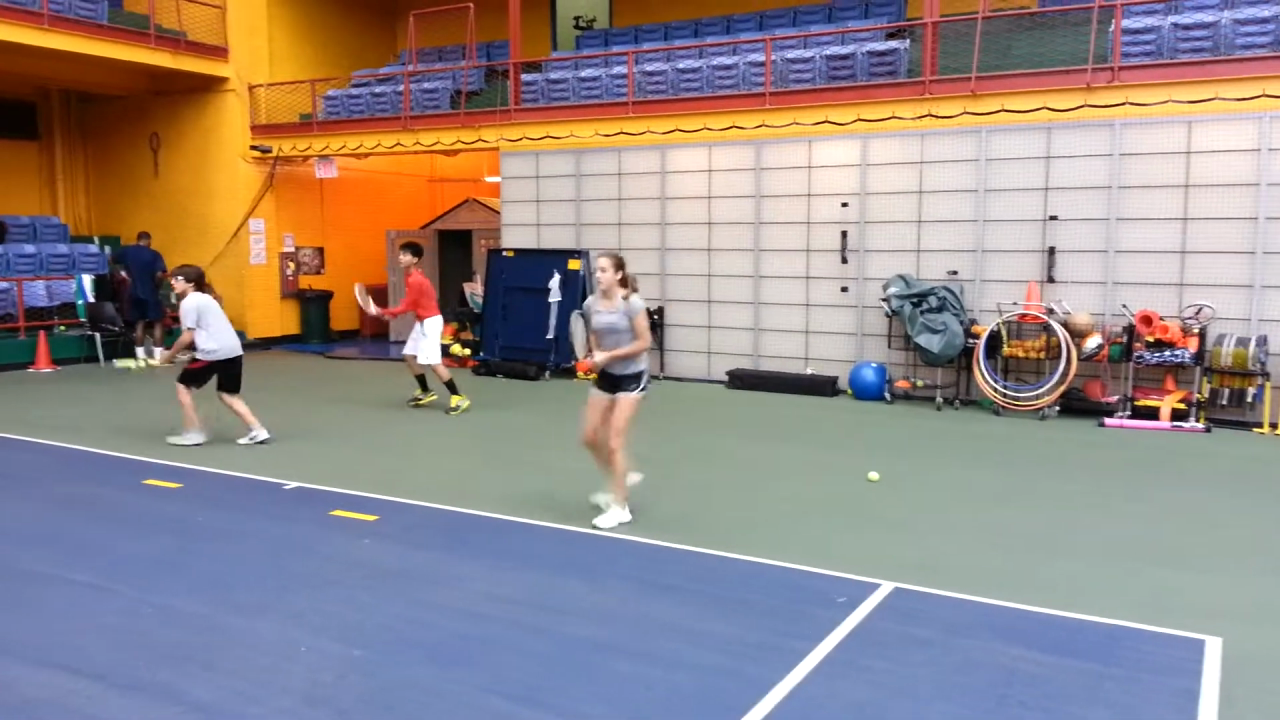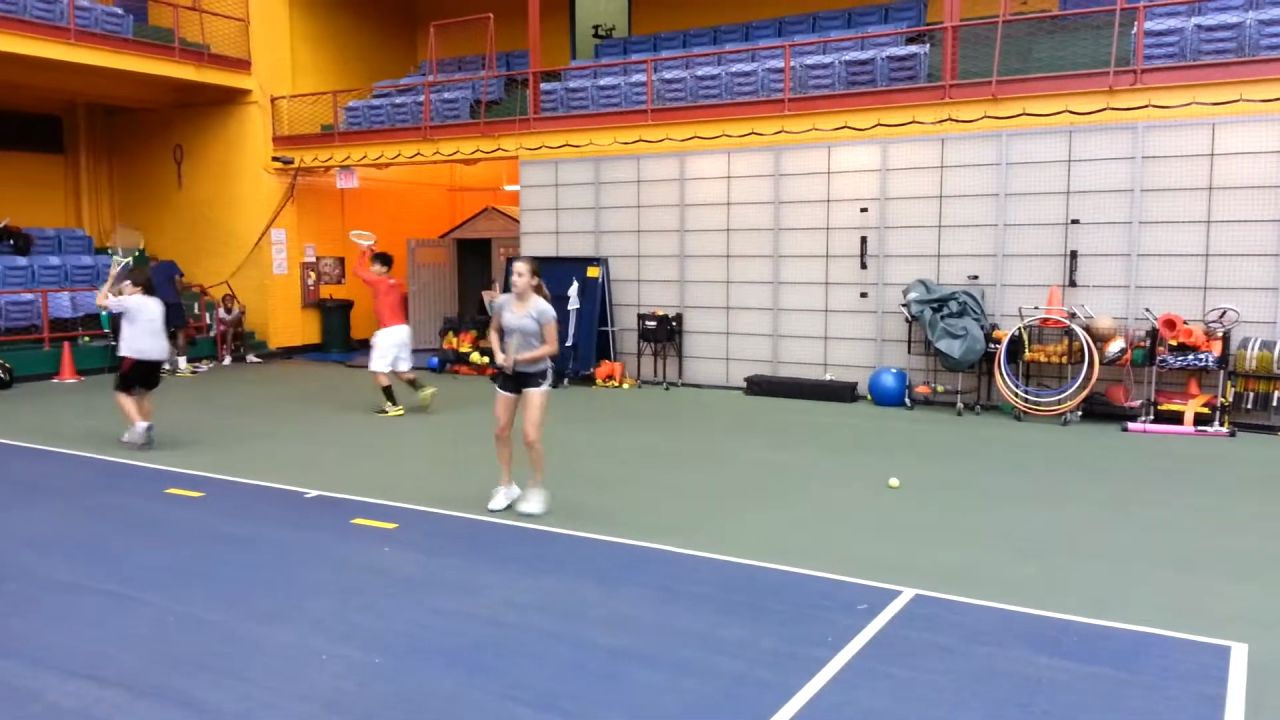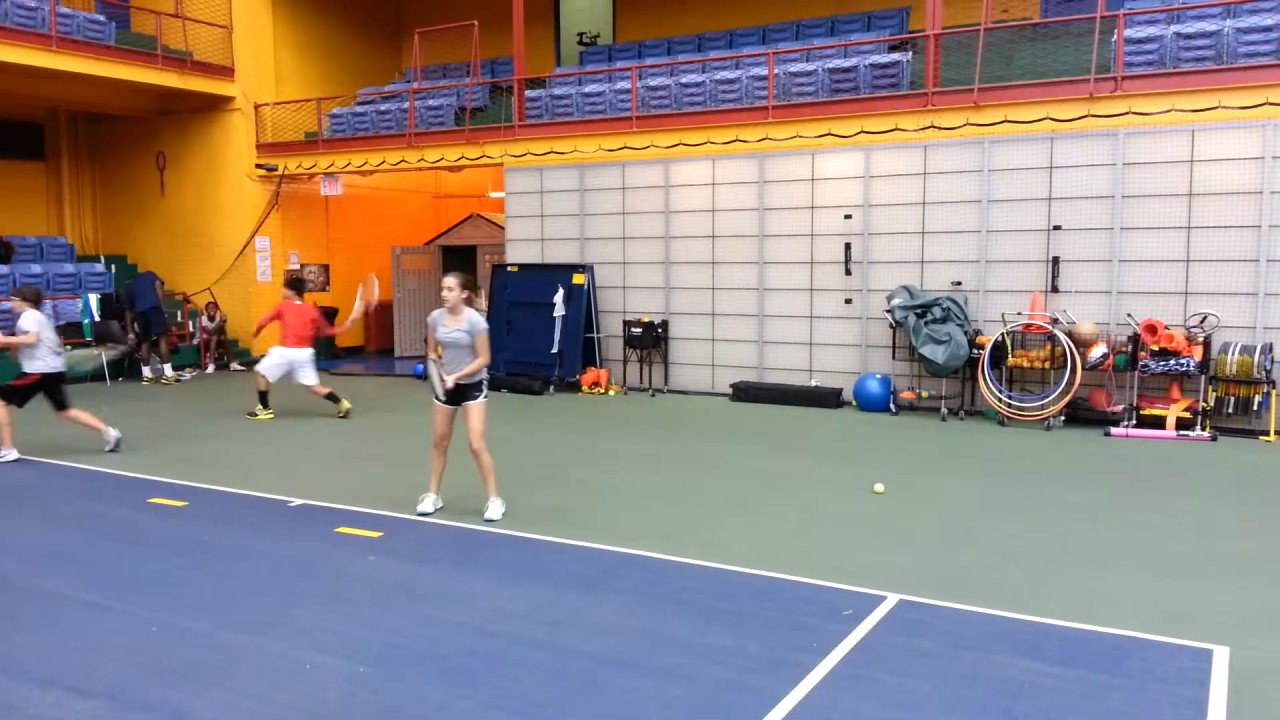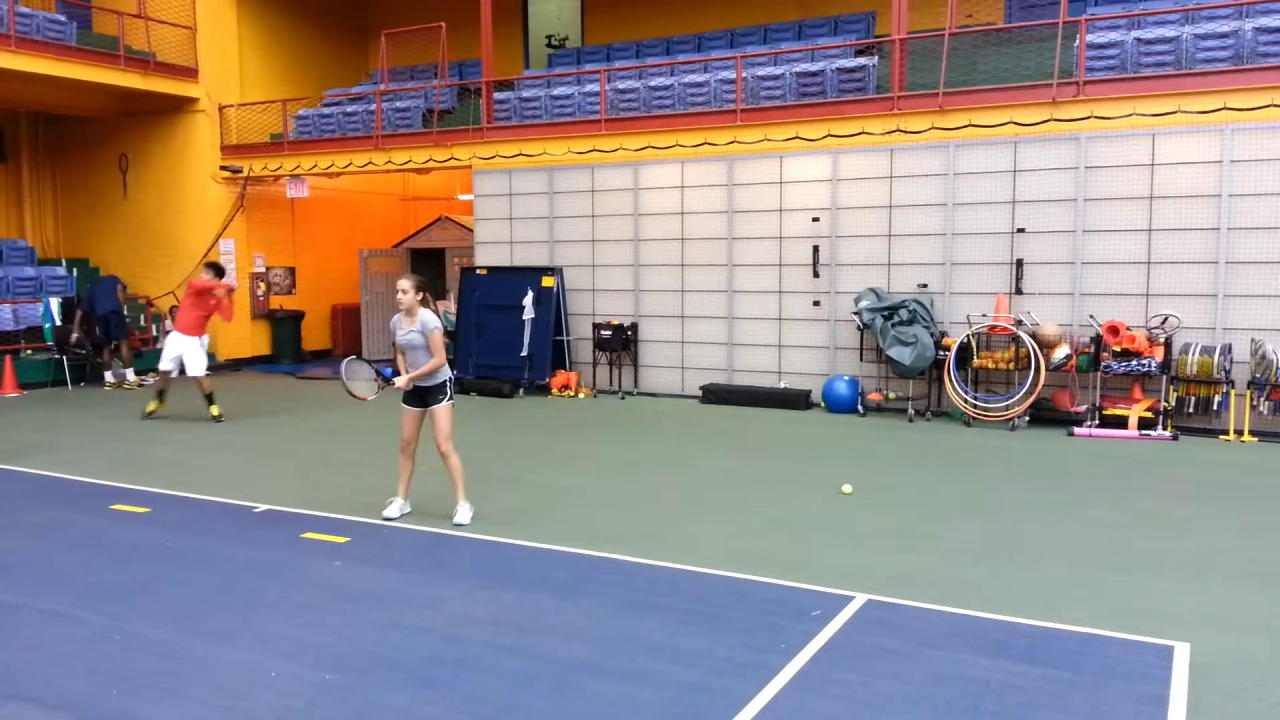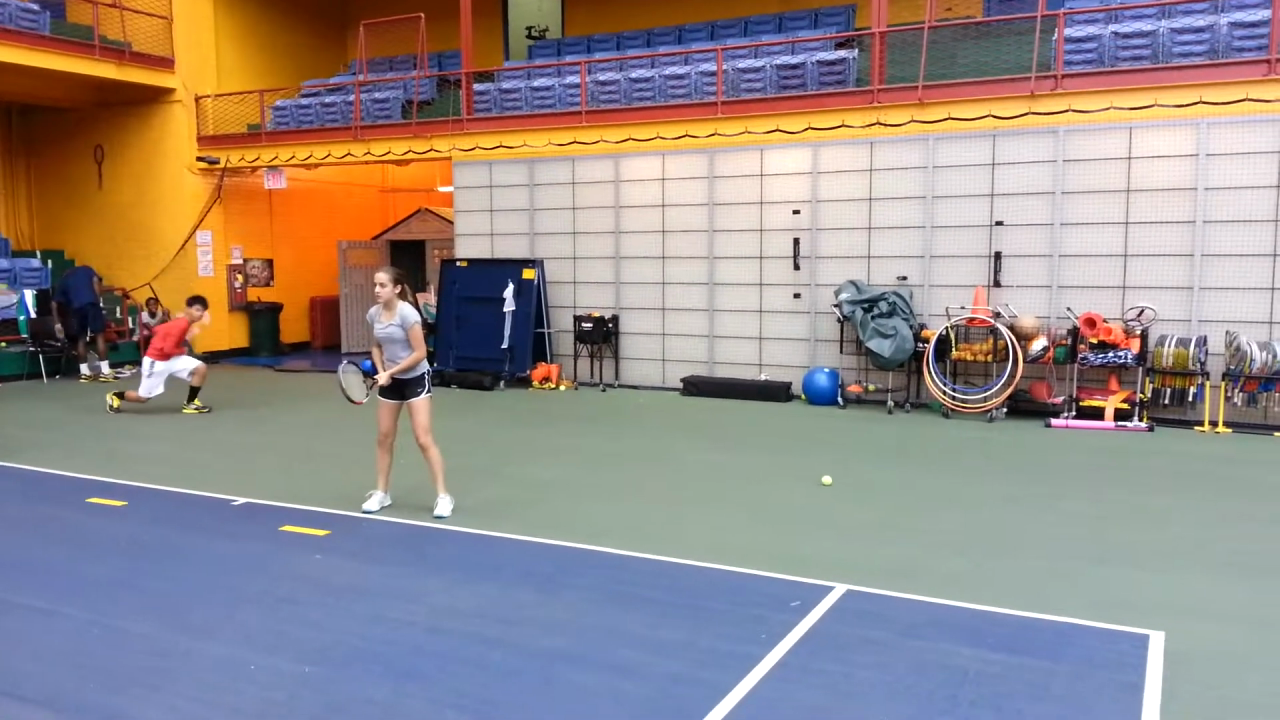
dt=0.5s
person 1, frame 1
left shoulder: (632, 303)
right shoulder: (592, 304)
left elbow: (644, 343)
left wrist: (609, 355)
right wrist: (595, 354)
left hip: (632, 376)
right hip: (607, 375)
left knee: (614, 443)
right knee: (590, 438)
left ankle: (620, 506)
right ankle: (623, 477)
person 1, frame 2
left shoulder: (543, 309)
right shoulder: (502, 302)
left elbow: (551, 347)
right elbow: (494, 331)
left wrist: (520, 357)
right wrist: (499, 353)
left hip: (536, 374)
right hip: (509, 373)
left knee: (530, 437)
right knee: (501, 433)
left ankle: (536, 490)
right ankle: (507, 487)
person 1, frame 3
left shoulder: (475, 320)
right shoulder: (435, 317)
left elbow: (484, 359)
right elbow: (432, 351)
left wrist: (456, 376)
right wrist: (440, 373)
left hip: (473, 385)
right hip: (447, 385)
left knee: (476, 445)
right knee: (439, 441)
left ankle: (494, 500)
right ankle: (433, 495)
person 1, frame 4
left shoulder: (428, 319)
right shoulder: (397, 321)
left elbow: (439, 359)
left wrist: (408, 377)
right wrist: (403, 376)
left hip: (438, 385)
right hip: (414, 388)
left knee: (444, 447)
right knee: (406, 445)
left ankle: (463, 504)
right ankle: (401, 500)
person 1, frame 5
left shoulder: (407, 313)
right shoulder: (374, 313)
left elbow: (420, 353)
left wrist: (390, 372)
right wrist: (381, 371)
left hip: (415, 379)
right hip: (390, 381)
left knee: (424, 439)
right knee: (384, 438)
left ankle: (443, 496)
right ankle: (381, 493)
